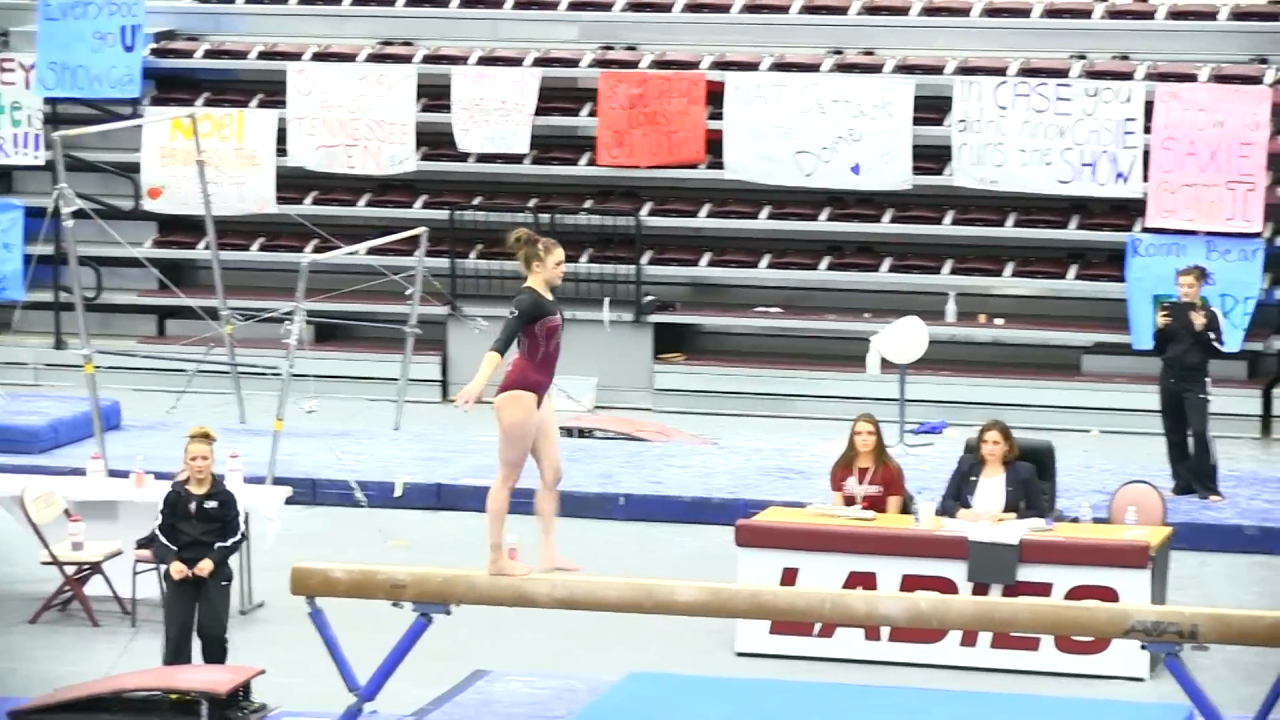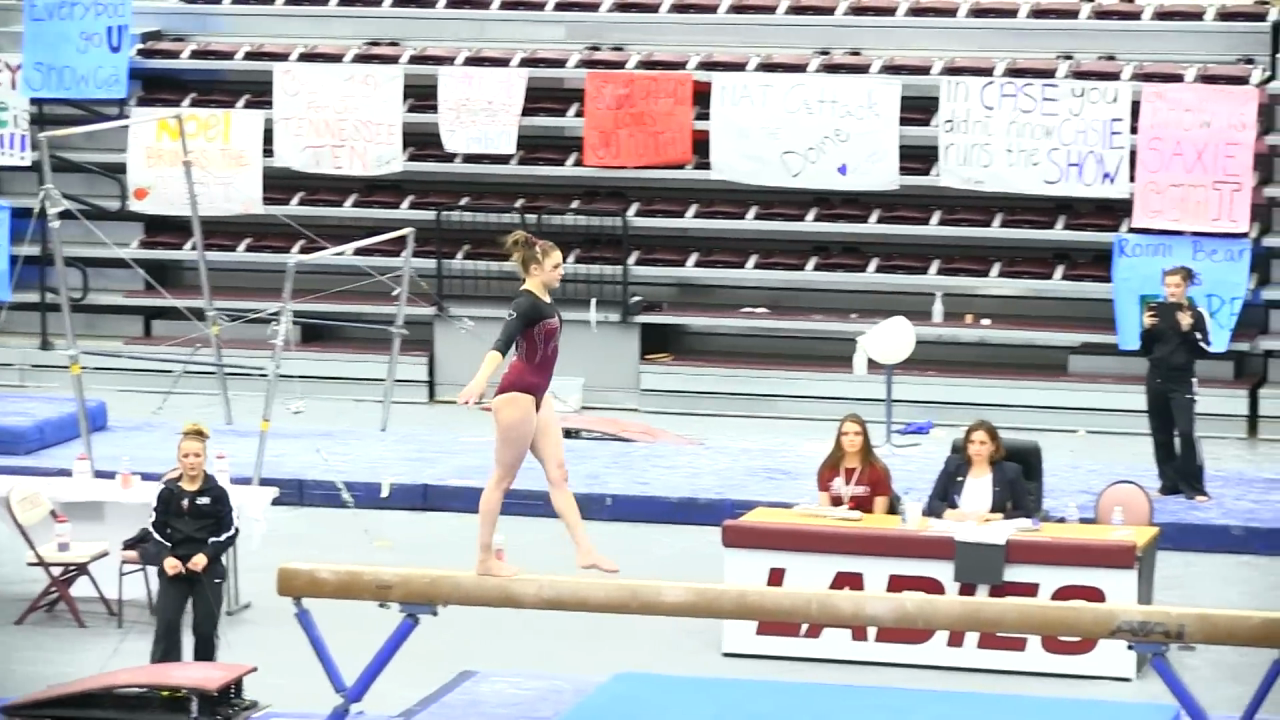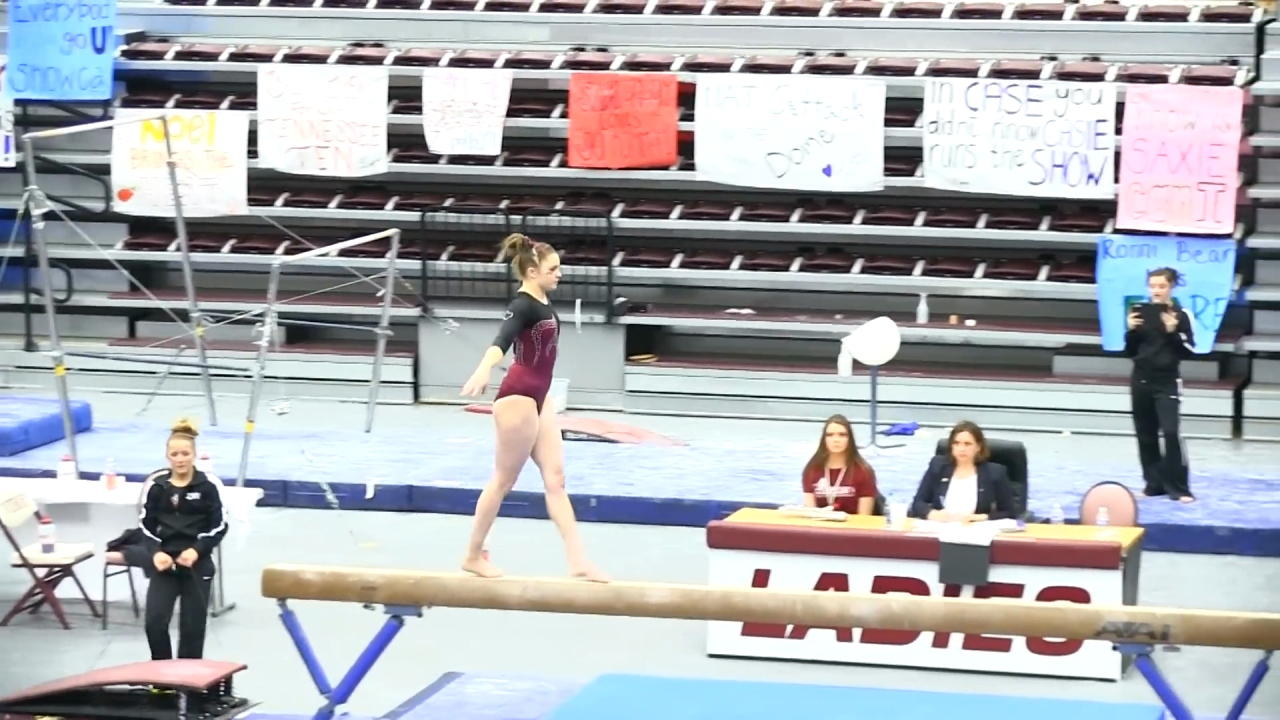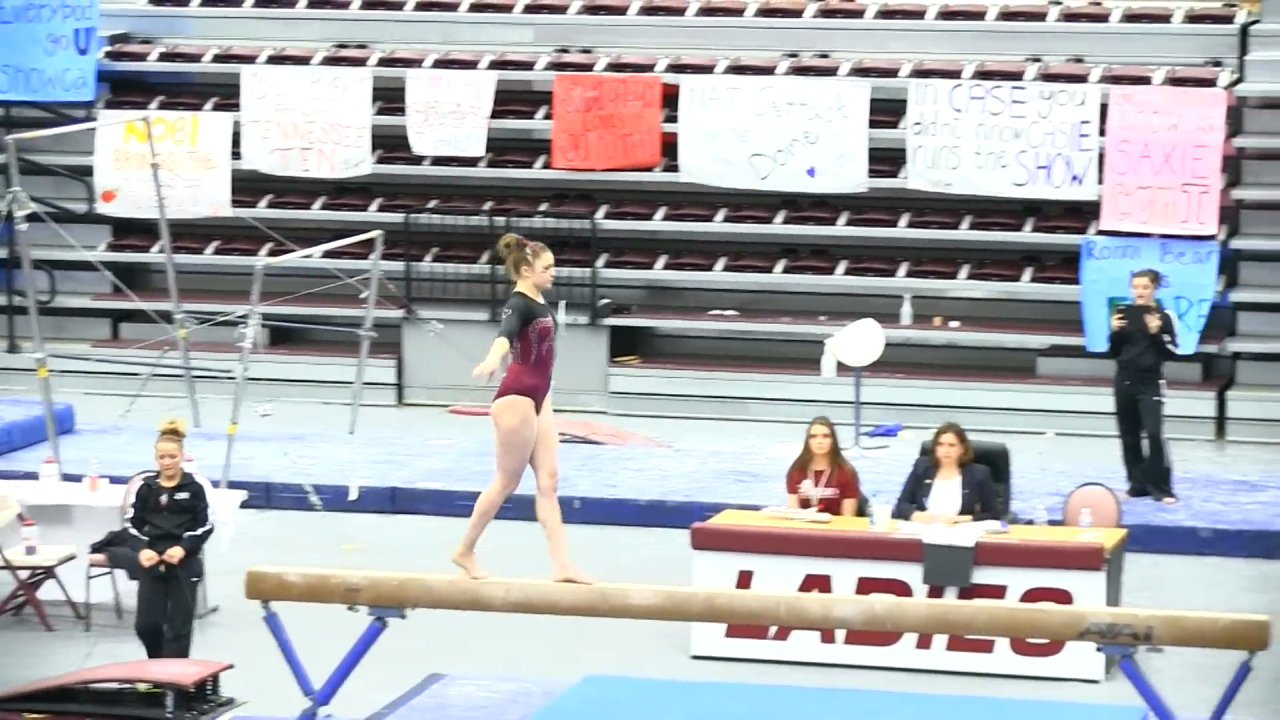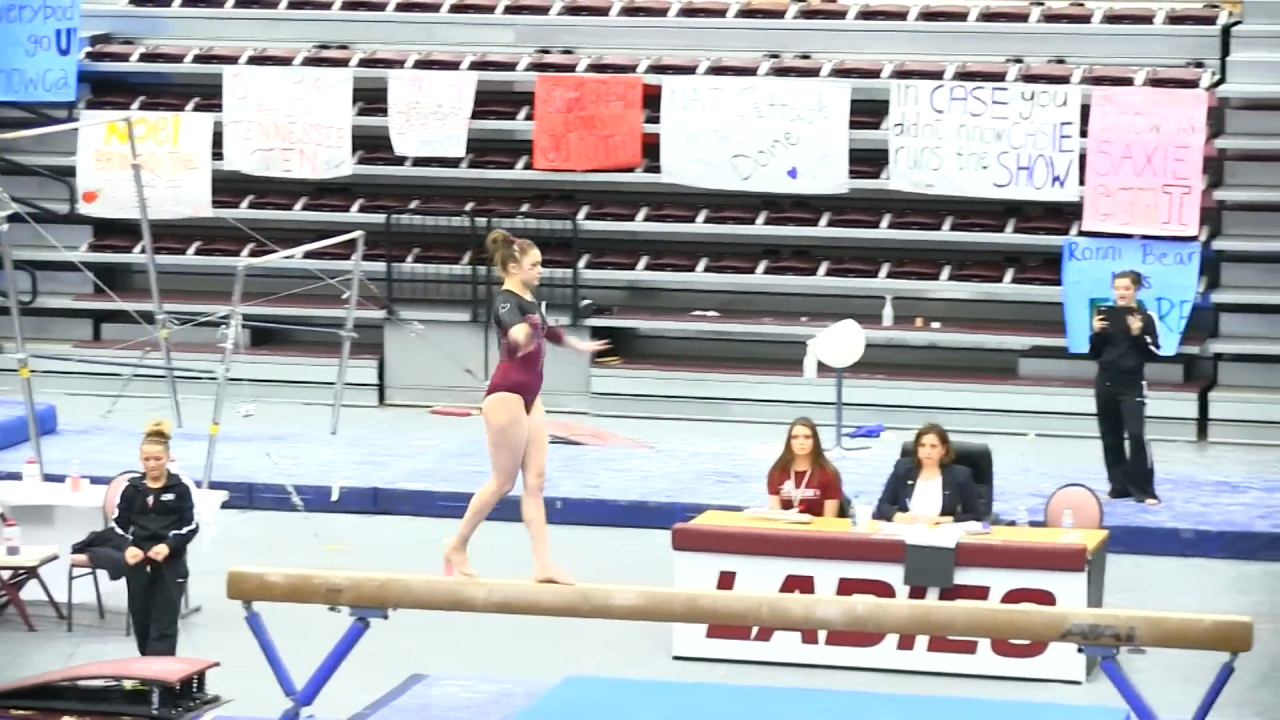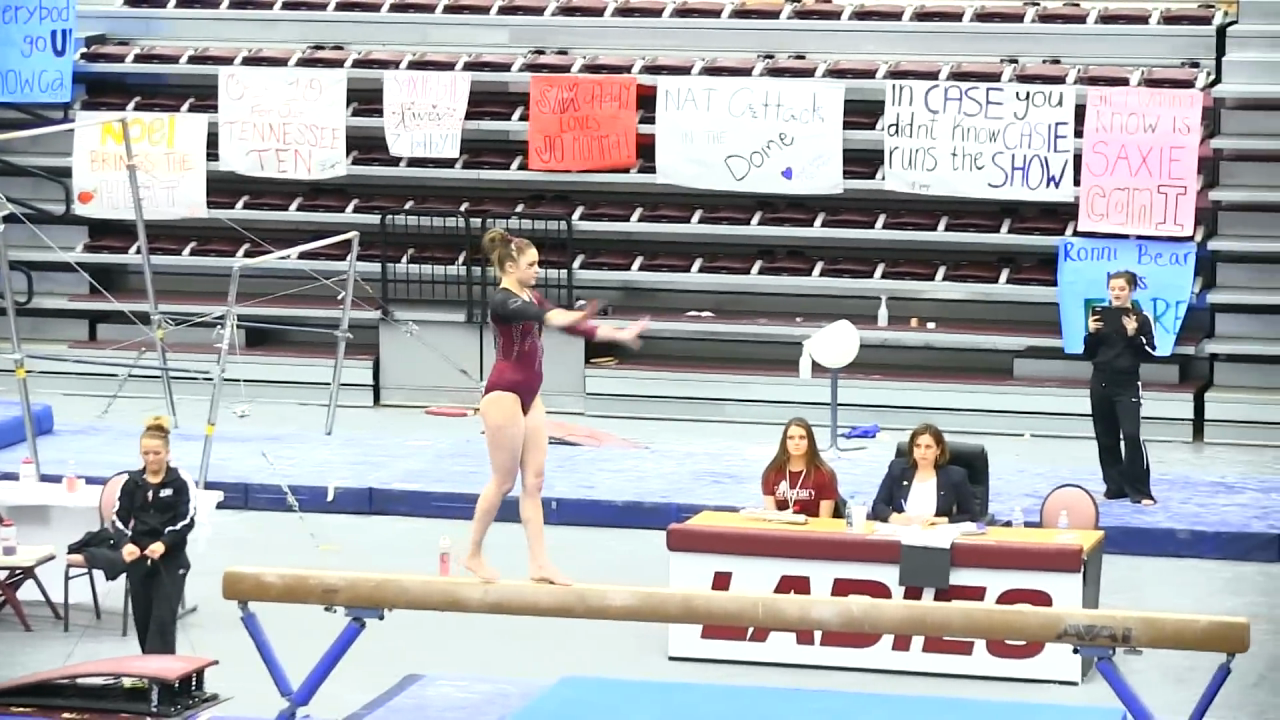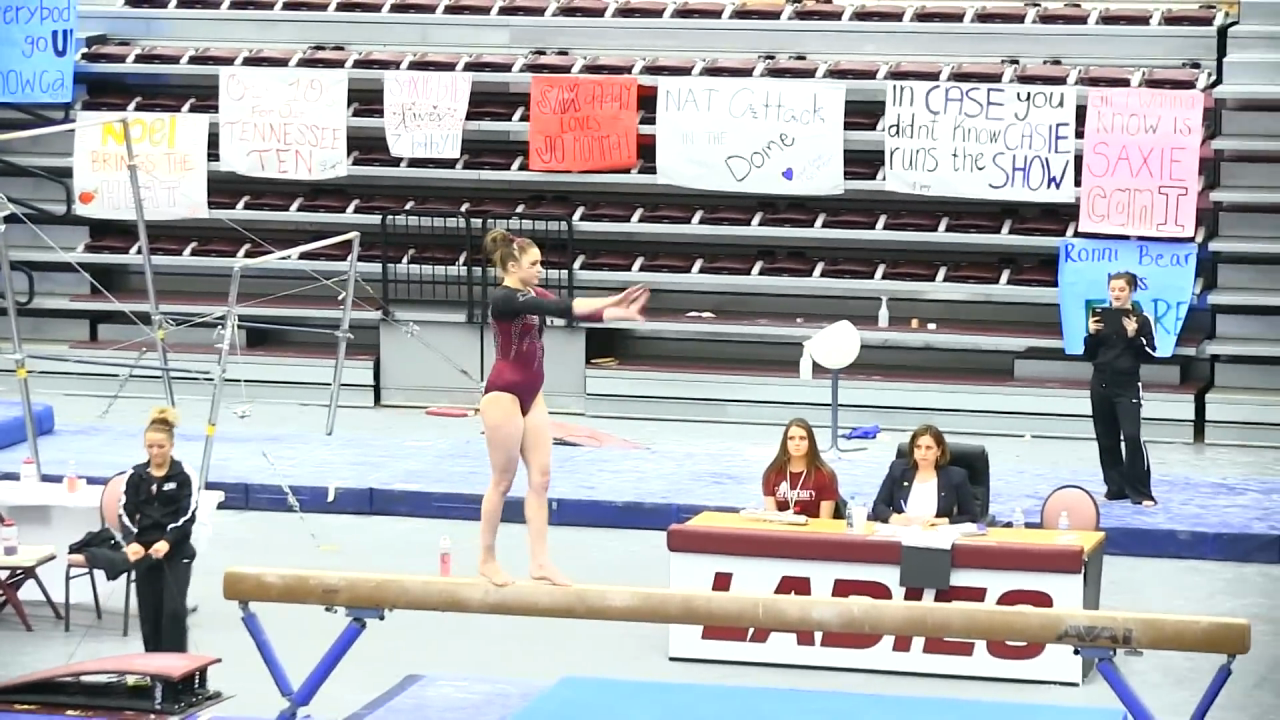
dt=0.1s
person 1, frame 1
left shoulder: (544, 297)
right shoulder: (526, 300)
right elbow: (501, 343)
right wrist: (478, 382)
left hip: (535, 394)
right hip: (517, 394)
left knee: (552, 474)
right knee: (508, 476)
left ankle: (549, 552)
right ankle: (497, 557)
person 1, frame 2
left shoulder: (543, 299)
right shoulder: (526, 303)
right elbow: (502, 341)
right wrist: (481, 379)
left hip: (536, 396)
right hip: (516, 395)
left knee: (559, 476)
right knee: (502, 479)
left ankle: (585, 551)
right ankle: (486, 557)
person 1, frame 3
left shoulder: (540, 302)
right shoulder: (522, 306)
right elbow: (502, 338)
right wrist: (482, 372)
left hip: (537, 399)
right hip: (518, 398)
left knee: (556, 480)
right knee: (503, 481)
left ankle: (578, 560)
right ankle: (474, 555)
person 1, frame 4
left shoulder: (538, 301)
right shoulder: (519, 304)
right elbow: (506, 332)
right wrist: (493, 358)
left hip: (538, 399)
right hip: (516, 399)
left knee: (549, 483)
right knee: (506, 483)
left ankle: (562, 564)
right ankle: (464, 551)
person 1, frame 5
left shoulder: (529, 299)
right shoulder: (508, 301)
left elbow: (545, 328)
right elbow: (511, 322)
left wrist: (578, 344)
right wrist: (518, 335)
left hip: (529, 398)
right hip: (507, 397)
left knee: (536, 481)
right knee: (503, 483)
left ankle: (544, 564)
right ankle: (456, 548)
person 1, frame 6
left shoulder: (532, 297)
right shoulder: (502, 301)
left elbow: (570, 324)
right elbow: (539, 317)
left wrist: (617, 334)
right wrist: (571, 317)
left hip: (528, 396)
right hip: (502, 396)
left knee: (534, 481)
right knee: (502, 482)
left ankle: (539, 563)
right ankle: (474, 554)
person 1, frame 7
left shoulder: (533, 294)
right shoulder: (504, 299)
left elbow: (574, 311)
right elbow: (558, 308)
left wrist: (619, 311)
right wrist: (608, 303)
left hip: (531, 396)
right hip: (503, 396)
left knee: (540, 479)
right knee: (502, 482)
left ankle: (540, 561)
right ankle: (487, 559)
person 2, frame 1
left shoulder: (225, 495)
right shoulder: (174, 494)
left elbow: (236, 535)
right elbow: (162, 533)
left wrist: (213, 560)
right wrist: (171, 561)
left hip: (214, 571)
right hip: (180, 570)
left knee: (212, 631)
right knee: (176, 632)
person 2, frame 2
left shoulder: (218, 491)
right shoulder: (167, 491)
left elbow: (230, 531)
right elbow: (156, 529)
left wrist: (207, 555)
right wrist: (166, 556)
left hip: (208, 567)
right hip: (174, 568)
left knee: (205, 629)
right knee: (166, 626)
person 2, frame 3
left shoulder: (208, 486)
right shoulder: (156, 486)
left elbow: (220, 526)
right elbow: (146, 525)
left wrist: (197, 549)
right wrist: (155, 551)
left hip: (197, 564)
right hip: (164, 564)
left knee: (191, 627)
right knee: (154, 623)
person 2, frame 4
left shoulder: (197, 486)
right shoulder: (144, 487)
left elbow: (206, 526)
right elbow: (132, 524)
left wrist: (183, 547)
right wrist: (142, 549)
left hip: (185, 565)
right hip: (151, 564)
left knee: (178, 628)
right knee: (146, 625)
person 2, frame 5
left shoulder: (183, 487)
right shoulder: (130, 488)
left elbow: (191, 525)
right elbow: (118, 524)
left wrist: (168, 545)
right wrist: (128, 547)
left hip: (171, 565)
right hip: (138, 565)
left knee: (163, 629)
right knee: (142, 625)
person 2, frame 6
left shoulder: (181, 481)
right shoulder: (131, 482)
left elbow: (186, 520)
right elbow: (119, 519)
left wrist: (164, 543)
right wrist: (125, 543)
left hip: (171, 559)
right hip: (139, 559)
left knee: (163, 619)
right knee: (142, 619)
person 2, frame 7
left shoulder: (184, 475)
right shoulder: (136, 476)
left elbow: (187, 515)
right elbow: (126, 513)
left wrist: (167, 541)
right wrist: (131, 542)
left hip: (177, 552)
right hip: (145, 551)
left knee: (173, 609)
right knee: (149, 611)
person 3, frame 1
left shoulder: (1209, 314)
right shoulder: (1170, 312)
left elbow: (1217, 350)
right elbow: (1159, 350)
left wrist: (1201, 331)
right wrist: (1159, 329)
left hip: (1195, 381)
right hip: (1170, 379)
left knee: (1199, 431)
right knee: (1174, 433)
left ankle: (1207, 486)
right ankle: (1183, 481)
person 3, frame 2
left shoulder: (1196, 315)
right shoulder: (1156, 312)
left elbow: (1204, 350)
right elbow: (1146, 351)
left wrist: (1188, 331)
right wrist: (1146, 330)
left hip: (1182, 381)
right hip: (1156, 380)
left knee: (1186, 432)
right knee: (1161, 433)
left ankle: (1193, 486)
right ankle: (1170, 481)
person 3, frame 3
left shoulder: (1180, 316)
right shoulder: (1140, 313)
left elbow: (1188, 351)
right elbow: (1130, 351)
left wrist: (1173, 332)
right wrist: (1131, 330)
left hip: (1166, 382)
right hip: (1141, 380)
left knee: (1171, 432)
right knee: (1146, 434)
left ankle: (1178, 487)
right ankle: (1155, 482)
person 3, frame 4
left shoulder: (1163, 317)
right shoulder: (1124, 314)
left elbow: (1171, 352)
right elbow: (1114, 352)
left wrist: (1156, 333)
right wrist: (1115, 332)
left hip: (1149, 383)
right hip: (1124, 381)
left knee: (1154, 433)
right knee: (1129, 435)
left ankle: (1161, 487)
right ankle: (1138, 483)
person 3, frame 5
left shoulder: (1145, 318)
right shoulder: (1106, 316)
left elbow: (1153, 353)
right elbow: (1095, 354)
left wrist: (1138, 334)
right wrist: (1096, 333)
left hip: (1131, 384)
right hip: (1105, 383)
left knee: (1136, 435)
right knee: (1110, 436)
left ankle: (1143, 489)
right ankle: (1120, 484)
person 3, frame 6
left shoulder: (1140, 319)
right shoulder: (1101, 316)
left elbow: (1149, 354)
right elbow: (1089, 354)
left wrist: (1133, 335)
right wrist: (1091, 333)
left hip: (1127, 385)
right hip: (1100, 384)
left knee: (1132, 435)
right knee: (1106, 437)
left ankle: (1139, 490)
right ankle: (1115, 485)
person 3, frame 7
left shoulder: (1140, 320)
right shoulder: (1100, 316)
left elbow: (1149, 354)
right elbow: (1090, 355)
left wrist: (1133, 337)
right wrist: (1091, 334)
left hip: (1127, 386)
right hip: (1100, 384)
left knee: (1132, 436)
right knee: (1106, 438)
left ankle: (1140, 491)
right ankle: (1116, 486)
